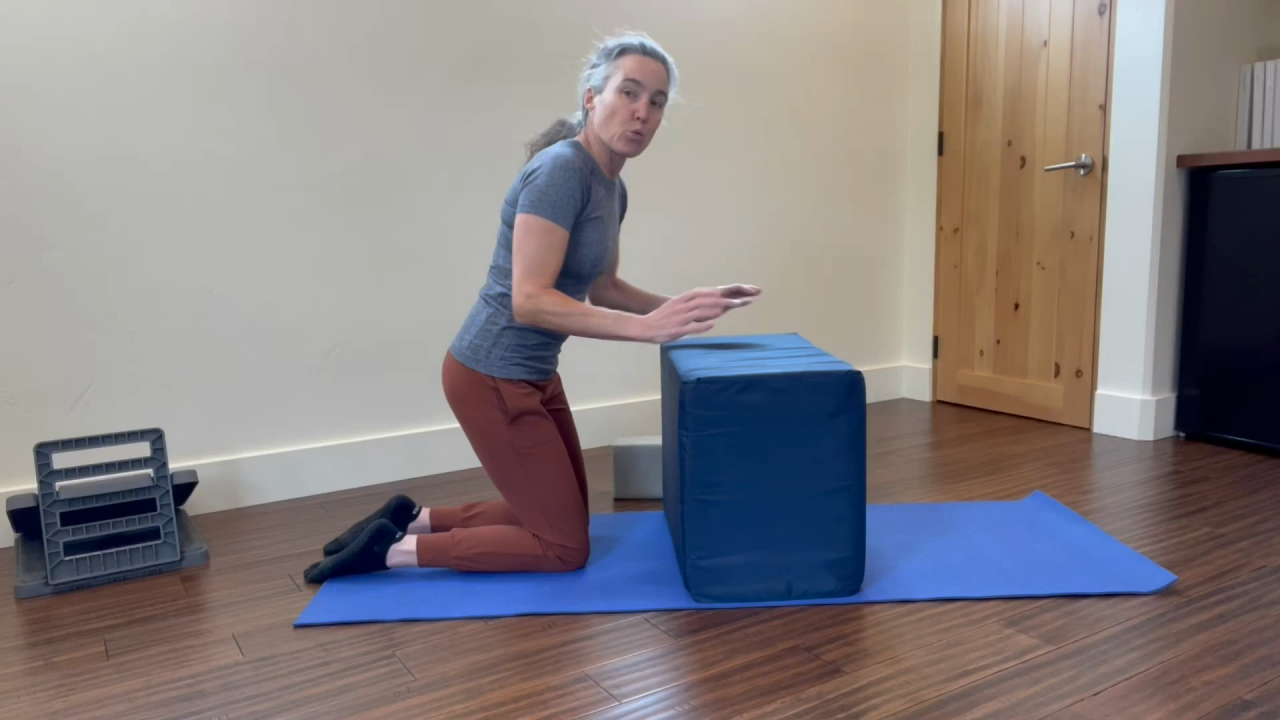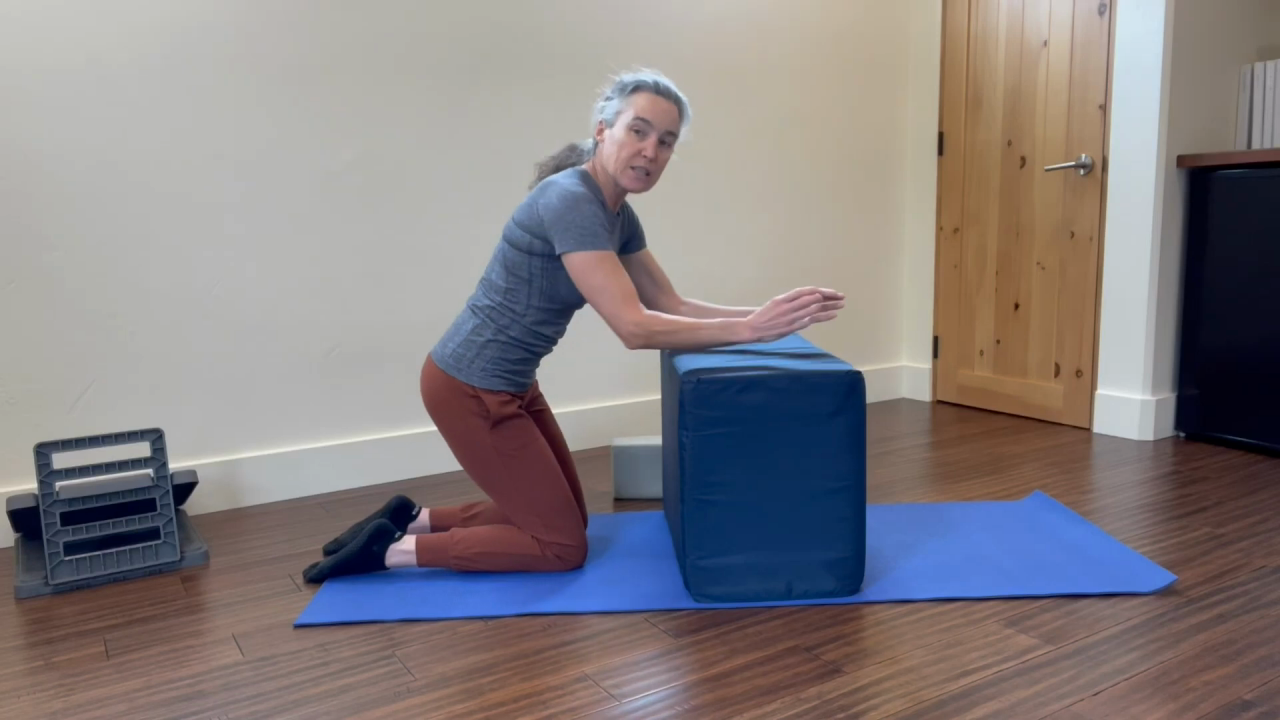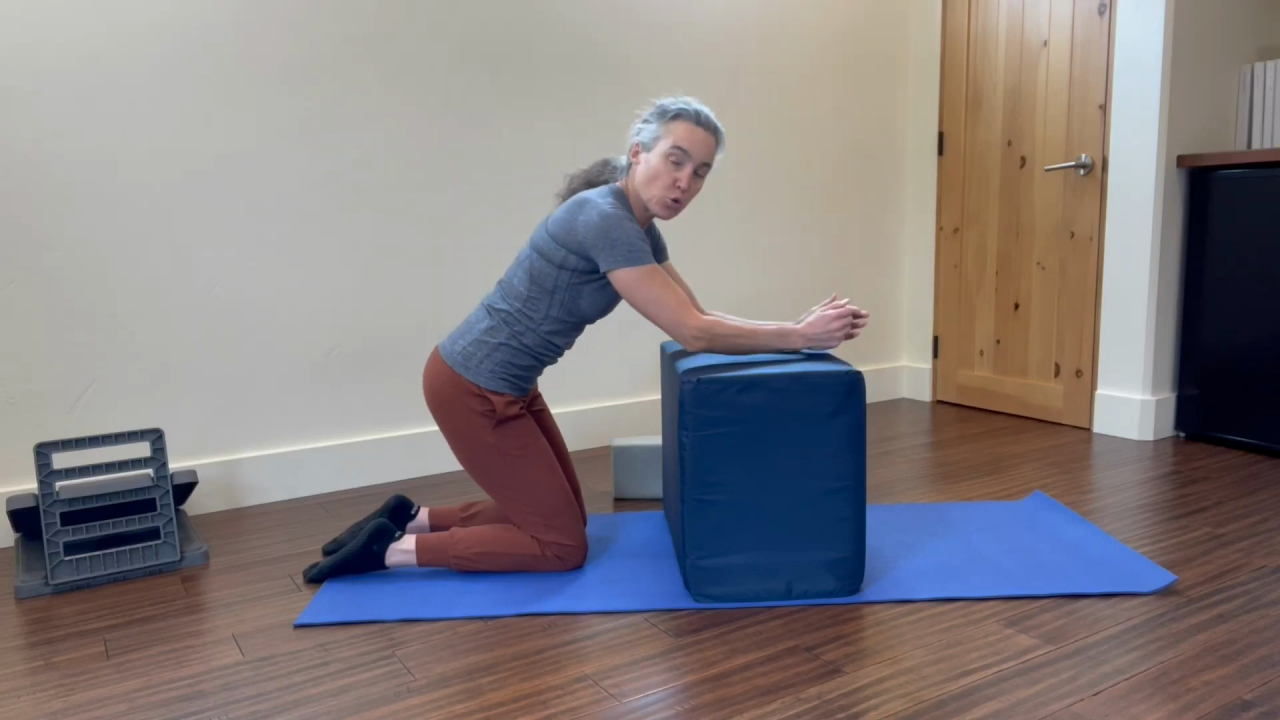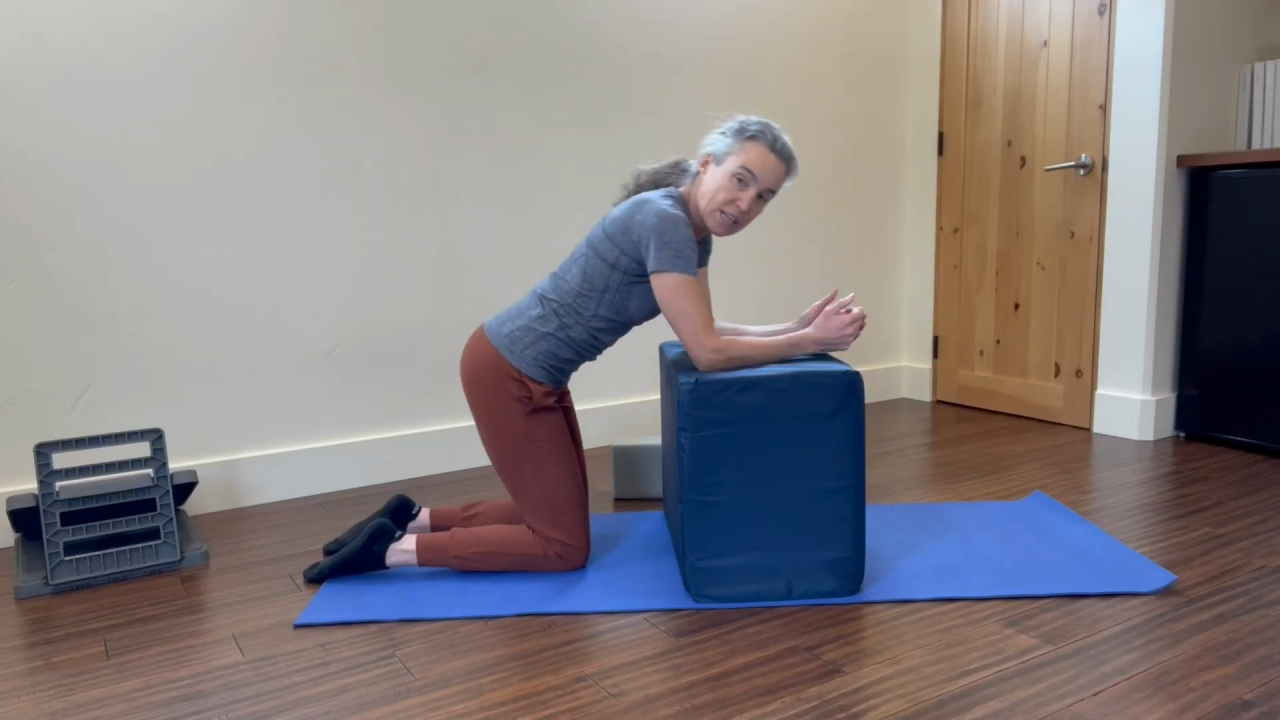
dt=0.4s
person 1, frame 1
left shoulder: (612, 188)
right shoulder: (559, 171)
left elbow: (604, 291)
right elbow: (529, 302)
left wrist: (691, 306)
right wrist: (645, 327)
left hip: (531, 375)
right hip: (494, 380)
left knee: (560, 520)
right knee: (565, 547)
left ankle: (415, 518)
right ankle: (393, 551)
person 1, frame 2
left shoulder: (617, 216)
right shoulder: (569, 201)
left elbow: (670, 305)
right elbow: (635, 328)
left wrist: (764, 316)
right wrist: (750, 330)
left hip: (507, 385)
right hip: (469, 390)
left knee: (563, 517)
right knee: (562, 544)
left ankle: (413, 519)
right ankle: (392, 550)
person 1, frame 3
left shoulder: (638, 230)
right shoulder: (603, 220)
left elbow: (697, 318)
right elbow: (694, 335)
left wrist: (796, 327)
right wrist: (798, 338)
left hip: (503, 384)
right hip: (471, 389)
left knee: (555, 515)
right knee: (562, 545)
left ankle: (411, 518)
right ankle: (392, 549)
person 1, frame 4
left shoulder: (695, 230)
right shoulder: (664, 222)
left elbow: (704, 333)
right elbow: (707, 354)
left wrist: (796, 328)
right wrist: (810, 342)
left hip: (530, 370)
right hip: (507, 372)
left knee: (556, 517)
right knee: (563, 547)
left ankle: (411, 518)
right ankle: (393, 549)
